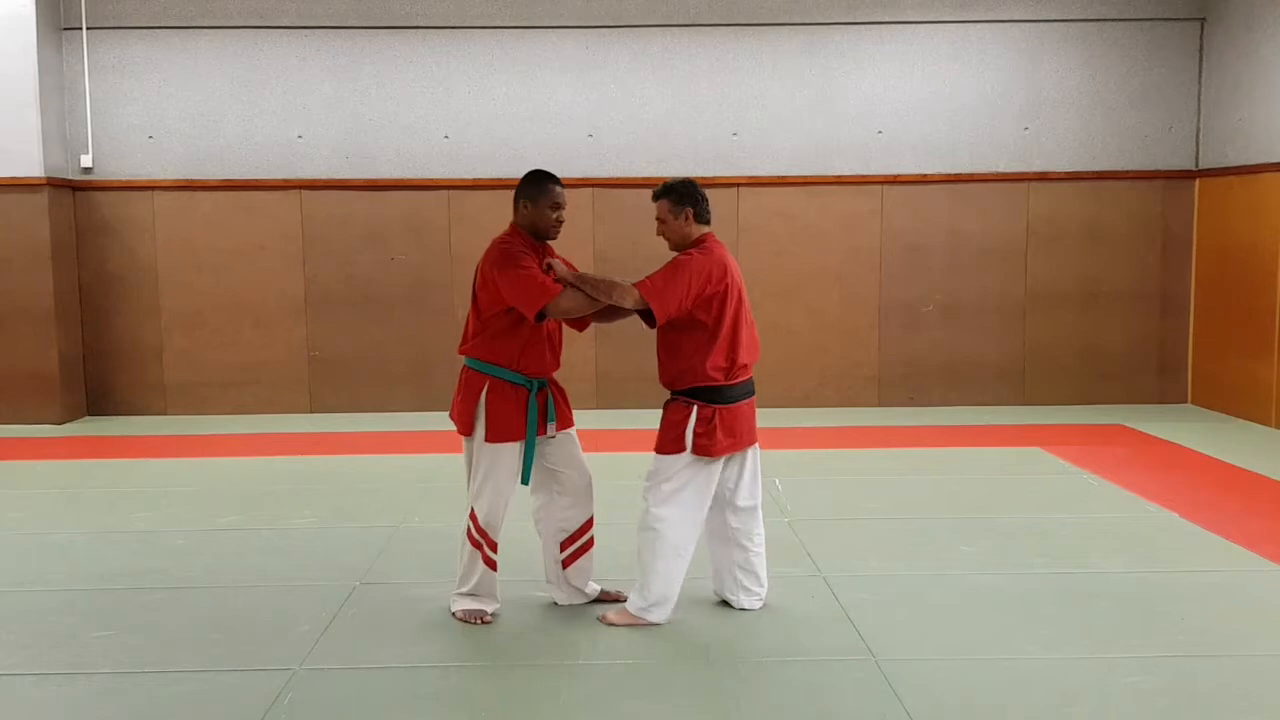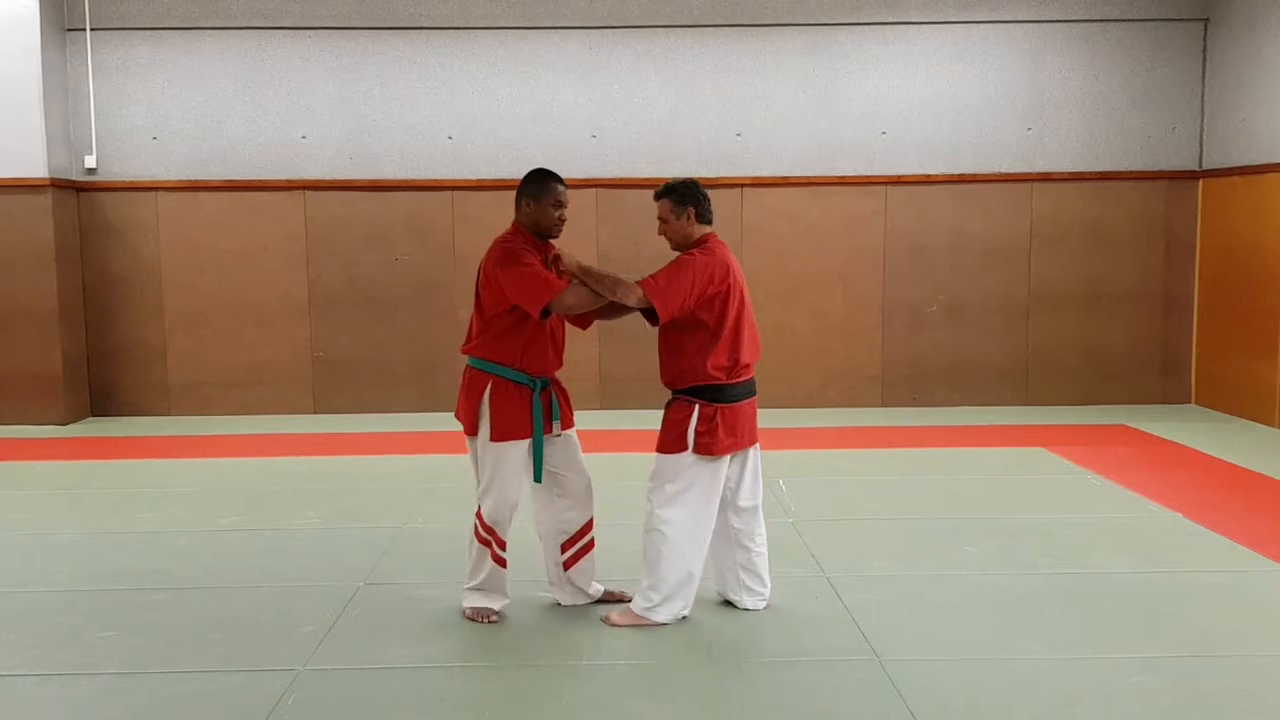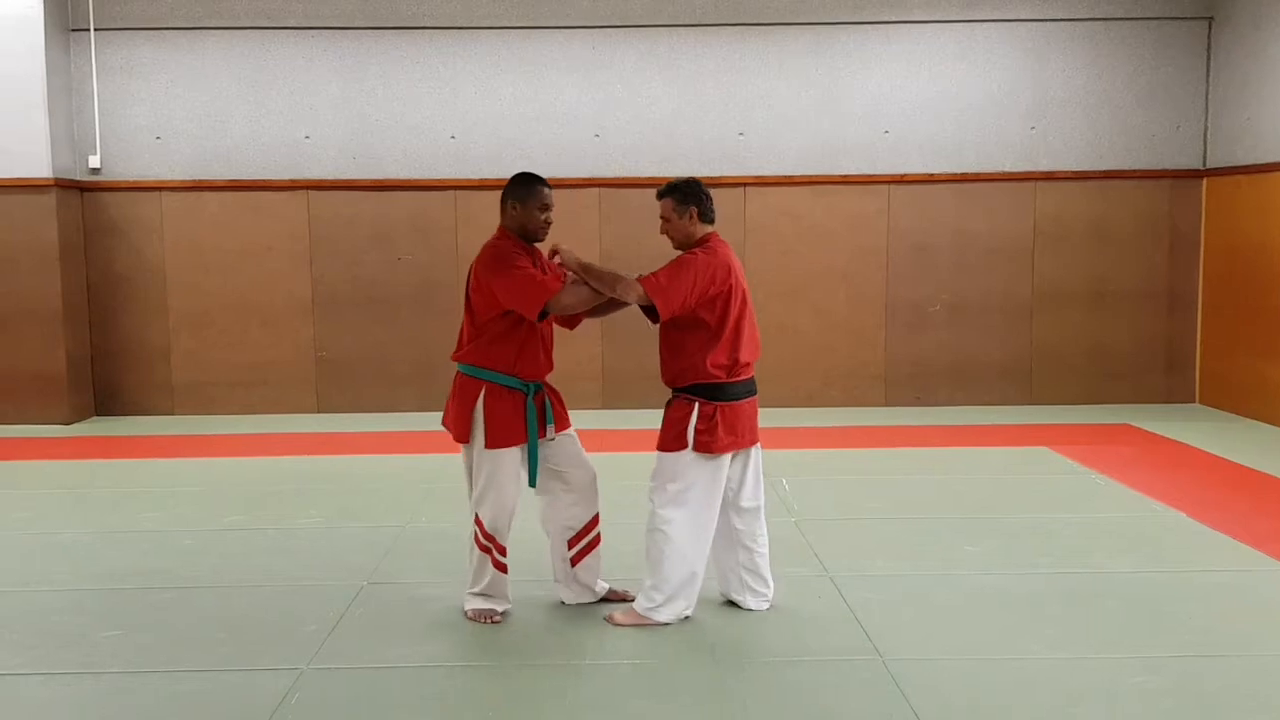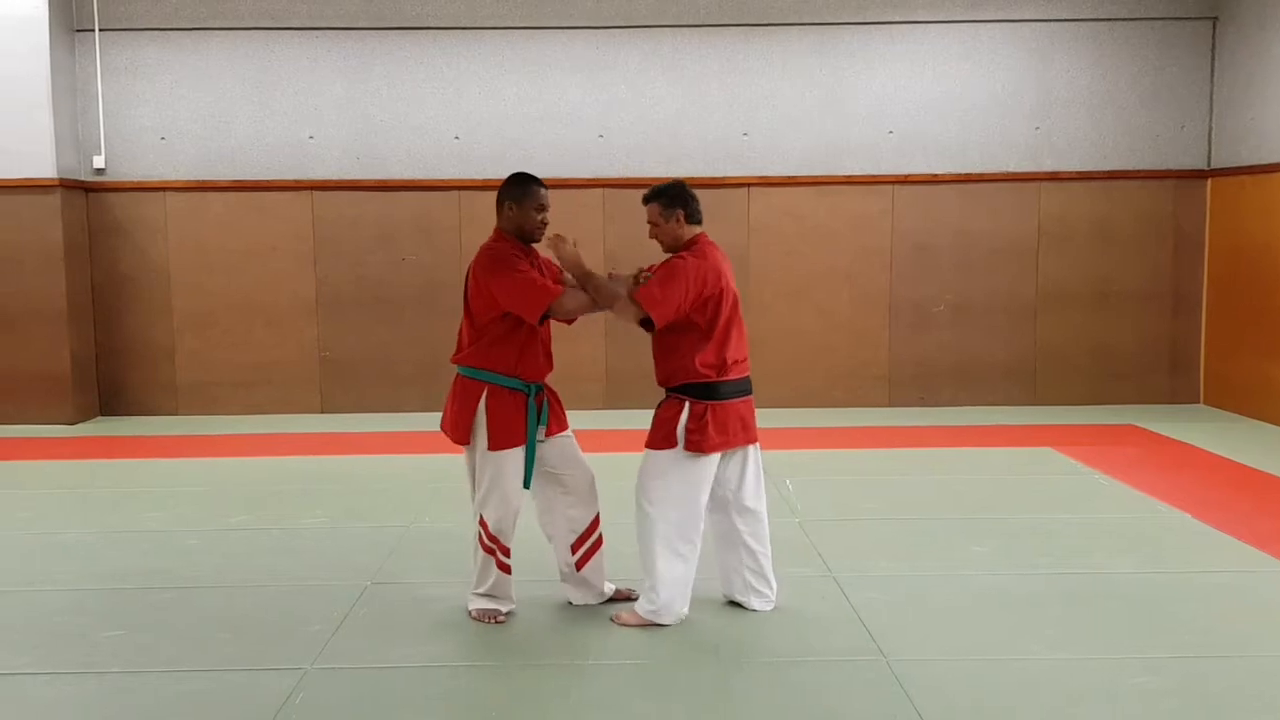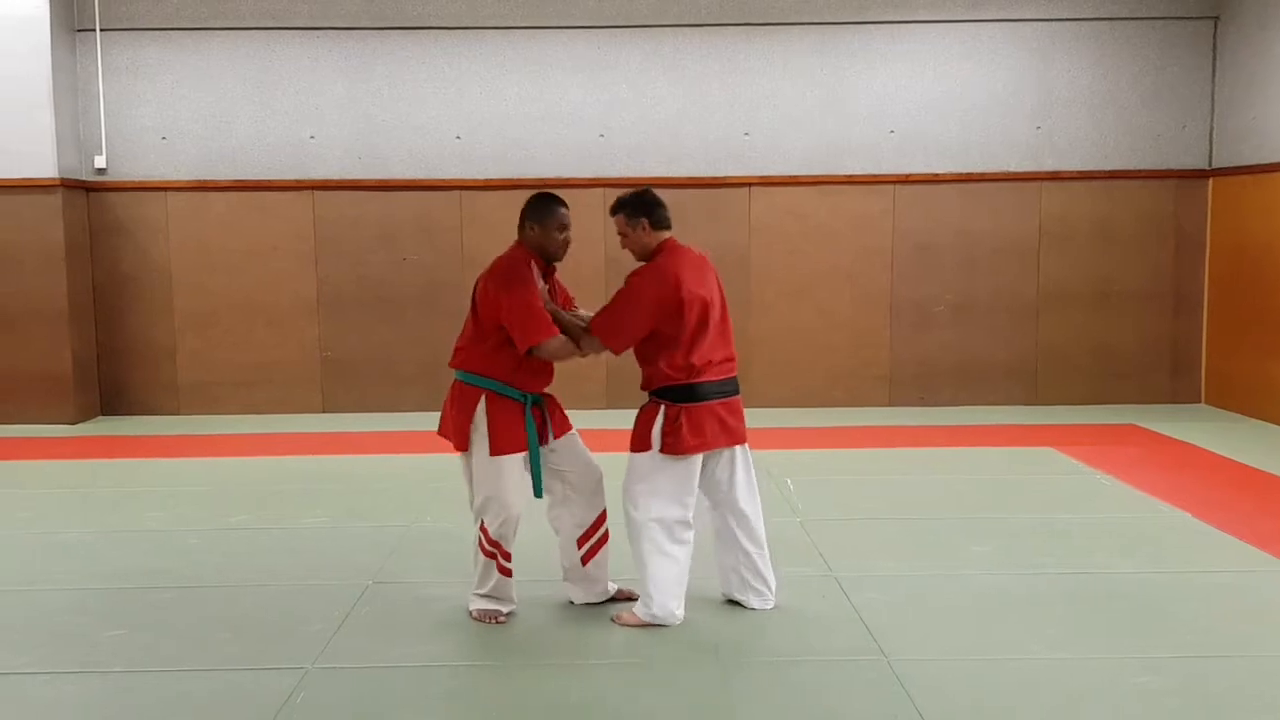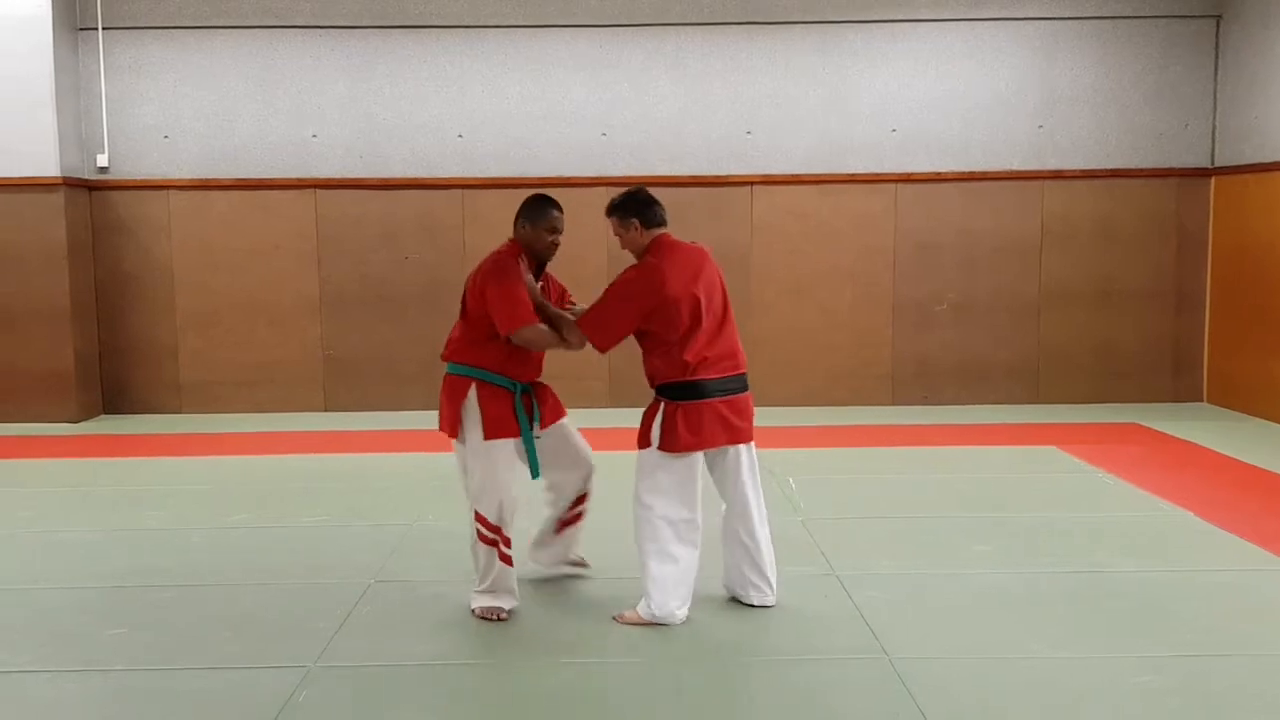
dt=0.2s
person 1, frame 1
left shoulder: (550, 259)
right shoulder: (506, 255)
left elbow: (589, 311)
right elbow: (560, 306)
left hip: (540, 394)
right hip: (496, 393)
left knee: (571, 486)
right knee: (490, 499)
left ankle: (573, 586)
right ankle: (472, 595)
person 1, frame 2
left shoulder: (549, 257)
right shoulder: (508, 253)
left elbow: (589, 310)
right elbow: (564, 301)
left hip: (542, 392)
right hip: (499, 393)
left knee: (570, 489)
right knee: (499, 496)
left ankle: (576, 587)
right ankle: (482, 592)
person 1, frame 3
left shoulder: (536, 260)
right shoulder: (498, 257)
left elbow: (580, 309)
right elbow: (560, 302)
left hip: (534, 396)
right hip: (491, 397)
left knee: (576, 483)
right knee: (496, 503)
left ankle: (582, 585)
right ankle: (485, 595)
person 1, frame 4
left shoulder: (533, 260)
right shoulder: (496, 259)
left elbow: (574, 302)
right elbow: (561, 305)
left hip: (532, 397)
right hip: (491, 400)
left knee: (574, 484)
right knee: (500, 503)
left ankle: (588, 586)
right ankle: (489, 596)
person 1, frame 5
left shoulder: (546, 278)
right shoulder: (511, 274)
right elbow: (548, 348)
left hip: (532, 404)
right hip: (488, 406)
left knee: (583, 481)
right knee: (503, 507)
left ankle: (591, 585)
right ankle: (490, 596)
person 1, frame 6
left shoulder: (542, 277)
right shoulder: (500, 268)
right elbow: (527, 335)
right wrist: (585, 336)
left hip: (525, 394)
right hip: (480, 394)
left knee: (576, 463)
right knee: (496, 496)
left ankle: (552, 549)
right ankle: (492, 592)
person 2, frame 1
left shoulder: (698, 264)
right shoulder: (717, 259)
left elbow: (631, 297)
right elbow: (656, 308)
left wrist: (572, 276)
left hip: (704, 408)
right hip: (733, 401)
left knee: (669, 504)
right knee: (737, 504)
left ankle: (649, 605)
right ankle: (745, 591)
person 2, frame 2
left shoulder: (701, 263)
right shoulder: (717, 259)
left elbow: (634, 294)
right elbow: (660, 306)
left wrist: (578, 269)
left hip: (705, 408)
right hip: (733, 401)
left knee: (674, 506)
right knee: (738, 504)
left ankle: (656, 605)
right ankle: (749, 591)
person 2, frame 3
left shoulder: (702, 262)
right shoulder: (717, 258)
left elbow: (634, 292)
right elbow: (658, 299)
left wrist: (578, 265)
left hip: (705, 406)
right hip: (734, 400)
left knee: (678, 506)
right knee: (740, 504)
left ankle: (660, 605)
right ankle: (751, 591)
person 2, frame 4
left shoulder: (690, 266)
right shoulder: (708, 258)
left elbow: (631, 308)
right elbow: (653, 303)
left wrist: (577, 268)
right wrist: (617, 284)
left hip: (698, 406)
right hip: (731, 399)
left knee: (664, 502)
right knee: (740, 503)
left ankle: (661, 605)
right ankle: (755, 591)
person 2, frame 5
left shoulder: (651, 277)
right shoulder: (698, 262)
left elbow: (592, 342)
left wrist: (543, 306)
right wrist: (588, 319)
left hip: (679, 409)
right hip: (723, 400)
left knee: (651, 504)
right knee: (736, 501)
left ankle: (659, 606)
right ankle: (754, 590)
person 2, frame 6
left shoulder: (640, 278)
right shoulder: (701, 257)
left elbow: (577, 335)
left wrist: (535, 298)
left hip: (684, 405)
right hip: (733, 395)
left knee: (663, 505)
right knee: (744, 497)
left ankle: (663, 605)
right ankle: (756, 587)
